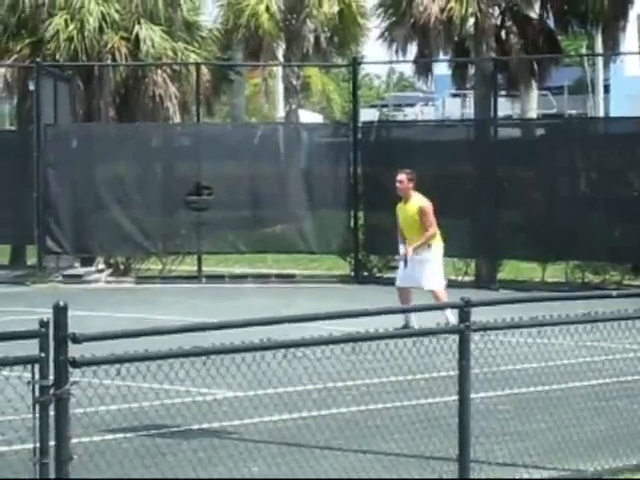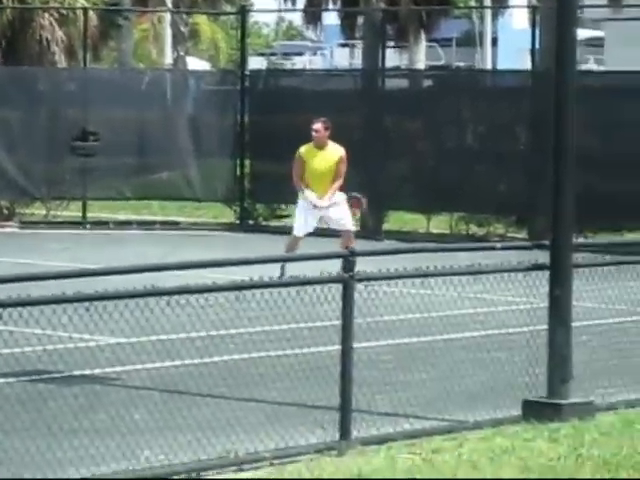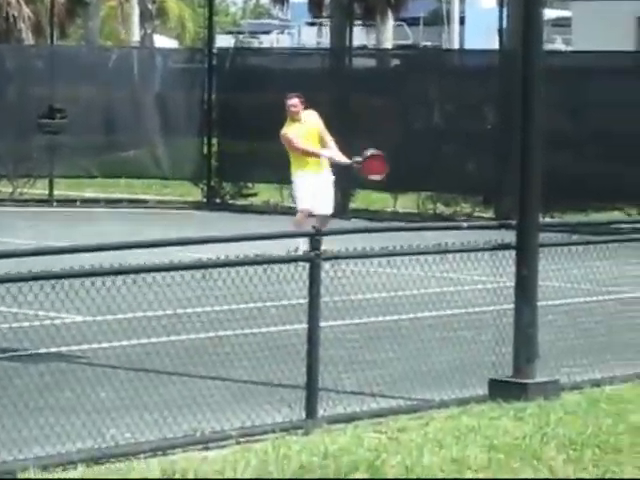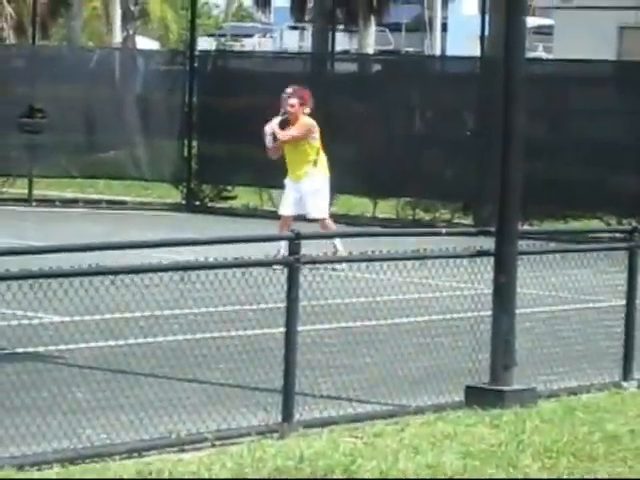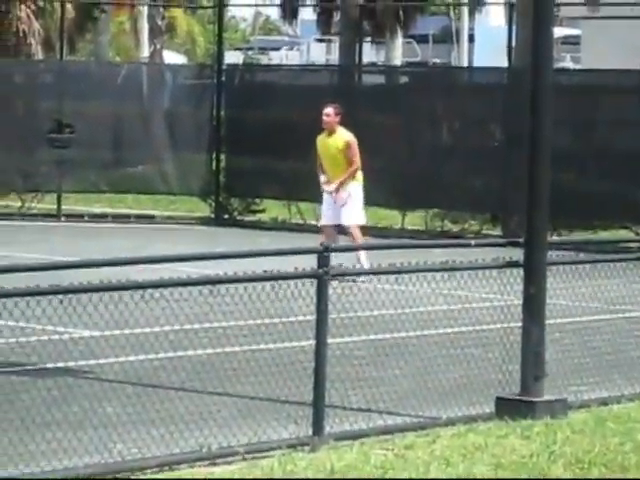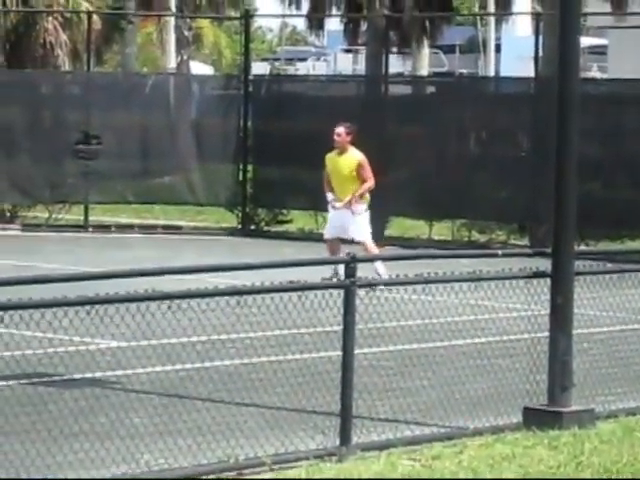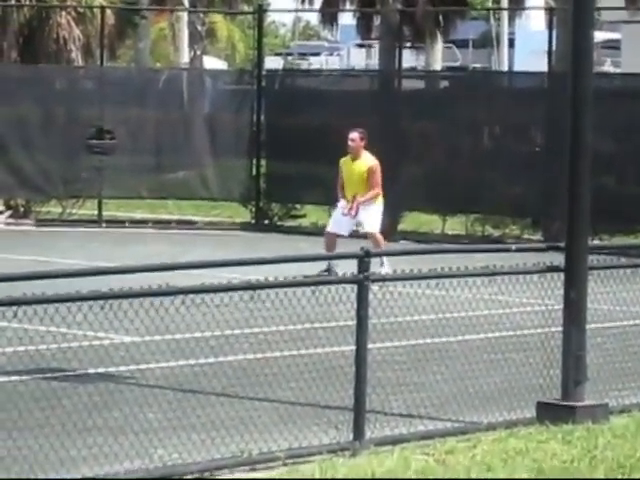
dt=0.5s
person 1, frame 1
left shoulder: (422, 204)
right shoulder: (400, 207)
left elbow: (432, 231)
left wrist: (413, 247)
right wrist: (402, 247)
left hip: (429, 250)
right hip: (412, 251)
left knee: (434, 288)
right knee: (401, 286)
left ankle: (451, 322)
right ankle: (410, 321)
person 1, frame 2
left shoulder: (339, 153)
right shoulder: (303, 152)
left elbow: (339, 180)
right elbow: (297, 179)
left wrist: (328, 198)
right wrist: (310, 196)
left hip: (331, 197)
right hip: (308, 198)
left knee: (348, 230)
right knee: (297, 235)
right ankle: (282, 268)
person 1, frame 3
left shoulder: (311, 116)
right shoulder: (286, 133)
left elbow: (326, 137)
right elbow: (302, 150)
left wrist: (337, 154)
right wrist: (325, 154)
left hip: (322, 172)
right hip: (303, 174)
left knee: (324, 214)
right knee: (304, 209)
right ankle: (301, 247)
person 1, frame 4
left shoulder: (308, 125)
right shoulder: (286, 130)
left elbow: (283, 138)
right elbow: (273, 154)
left wrist: (274, 126)
right wrist: (268, 133)
left hip: (314, 178)
right hip: (294, 179)
left knee: (321, 217)
right knee: (285, 216)
left ankle: (338, 250)
right ankle: (281, 254)
person 1, frame 5
left shoulder: (347, 139)
right shoulder: (320, 139)
left elbow: (356, 165)
left wrist: (339, 183)
right wrist: (322, 178)
left hip: (349, 186)
right hip: (331, 188)
left knee: (351, 225)
right knee: (327, 226)
left ankle: (363, 263)
person 1, frame 6
left shoulder: (358, 158)
right shoulder: (330, 157)
left elbow: (370, 182)
right elbow: (327, 180)
left wrist: (354, 197)
right wrist: (329, 195)
left hip: (356, 205)
right hip: (338, 205)
left knee: (363, 239)
right knee: (330, 238)
left ankle: (382, 274)
right ankle: (337, 273)
person 1, frame 7
left shoulder: (371, 163)
right shoulder: (344, 162)
left elbow: (376, 190)
right elbow: (341, 185)
left wrist: (358, 202)
right wrist: (343, 200)
left hip: (370, 205)
right hip: (349, 205)
left knee: (372, 232)
right knee: (330, 233)
left ankle: (384, 266)
right ankle: (331, 266)
